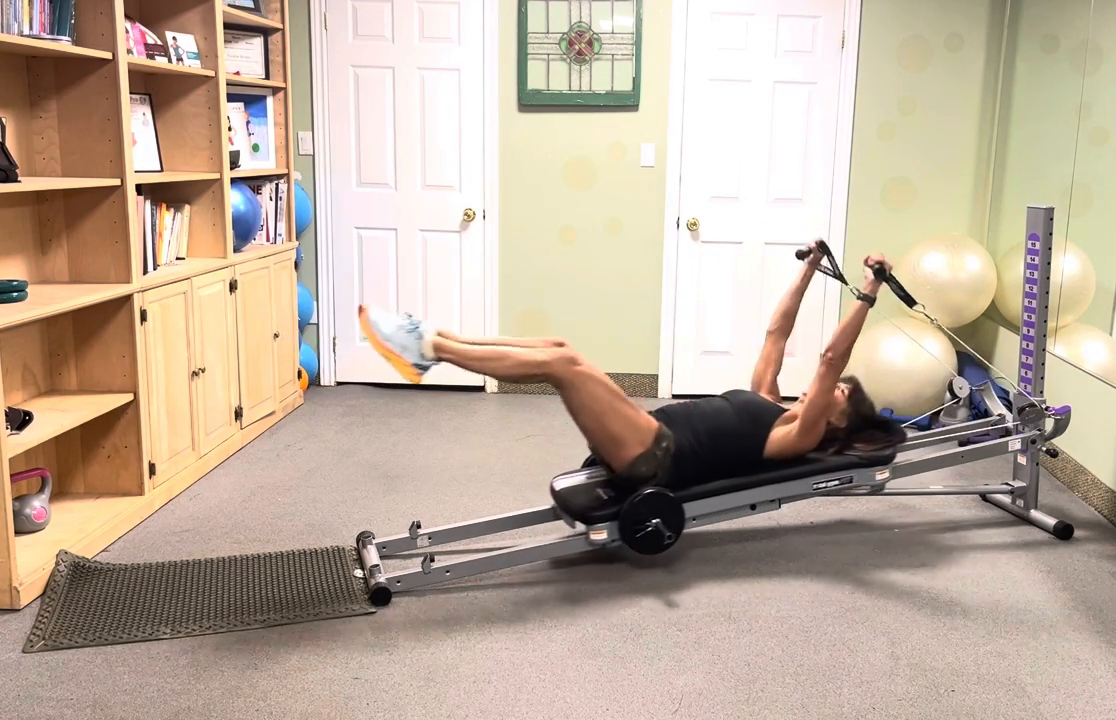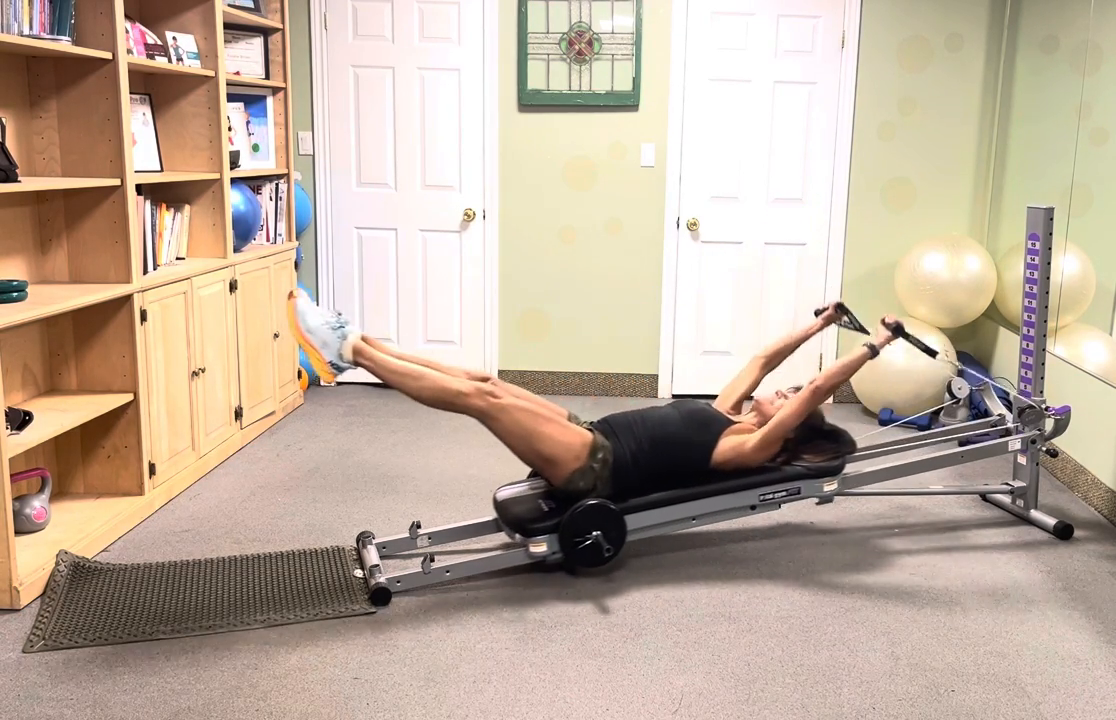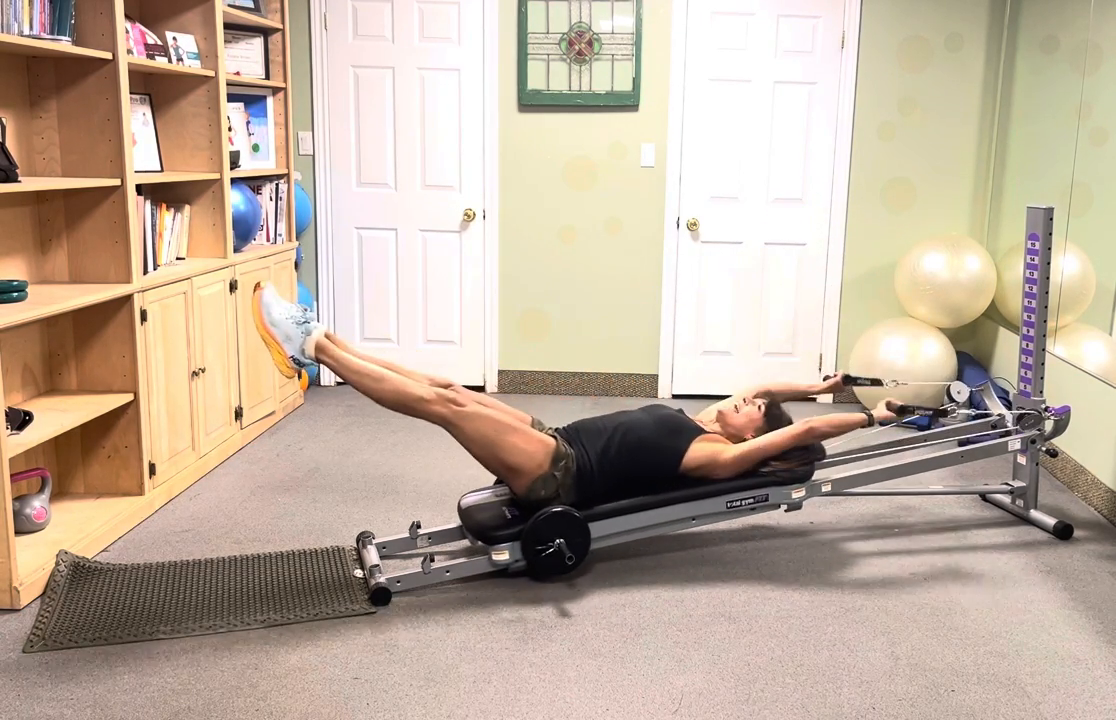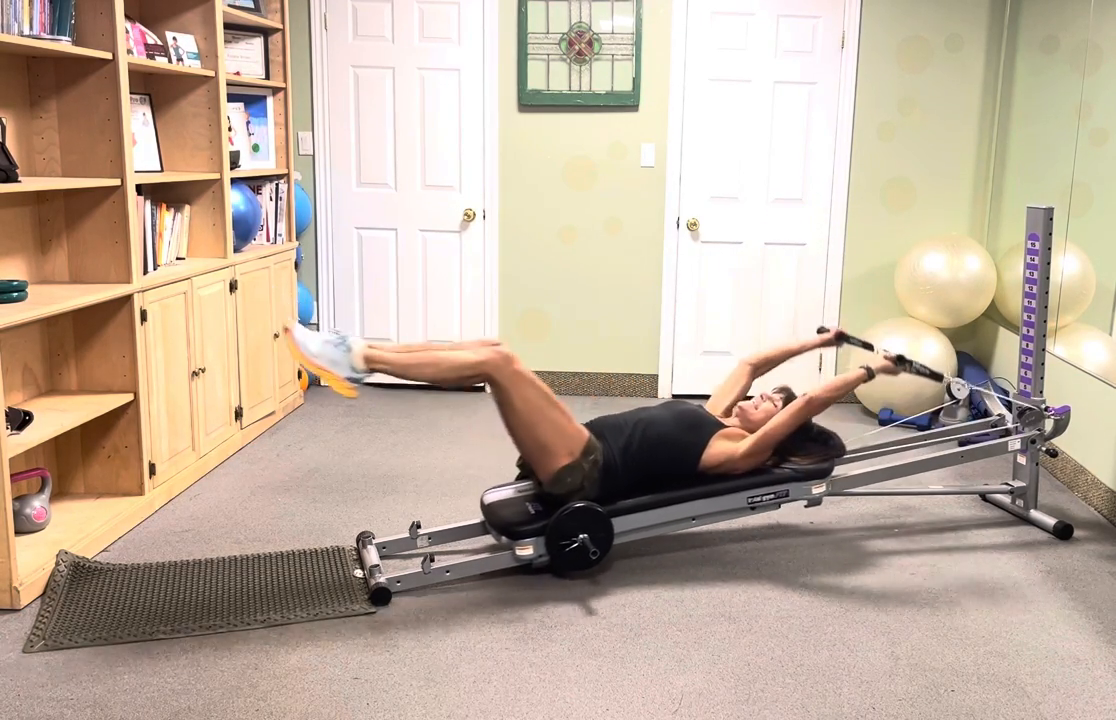
dt=0.3s
person 1, frame 1
left shoulder: (804, 435)
right shoulder: (766, 404)
left elbow: (832, 358)
right elbow: (777, 332)
left wrist: (866, 295)
right wrist: (808, 270)
left hip: (655, 459)
right hip: (646, 439)
left knee: (561, 361)
right knee: (554, 348)
left ankle: (429, 348)
right ankle: (434, 342)
person 1, frame 2
left shoulder: (753, 449)
right shoulder: (727, 417)
left elbow: (813, 392)
right elbow: (763, 359)
left wrist: (871, 347)
right wrist: (820, 323)
left hip: (597, 468)
right hip: (591, 440)
left knee: (479, 395)
right knee: (480, 379)
left ankle: (351, 352)
right ankle: (356, 346)
person 1, frame 3
left shoulder: (721, 458)
right shoulder: (701, 429)
left elbow: (799, 430)
right elbow: (759, 385)
left wrist: (870, 415)
right wrist: (824, 384)
left hip: (561, 476)
right hip: (558, 442)
left knee: (444, 404)
right knee: (445, 387)
left ankle: (313, 348)
right ankle: (322, 342)
person 1, frame 4
left shoulder: (744, 455)
right shoulder: (720, 419)
left elbow: (808, 404)
right elbow: (752, 366)
left wrist: (868, 371)
right wrist: (817, 340)
left hip: (582, 474)
right hip: (582, 455)
left knee: (500, 360)
right knee: (496, 346)
left ankle: (362, 362)
right ankle: (362, 354)
